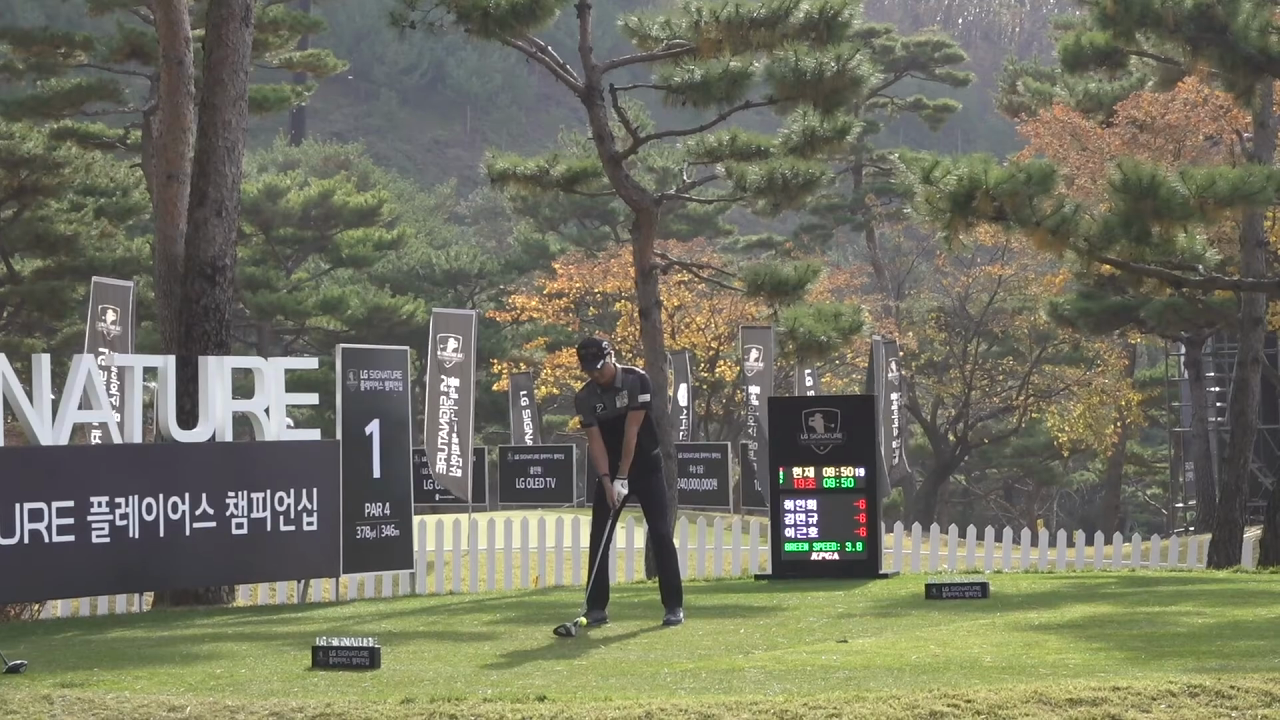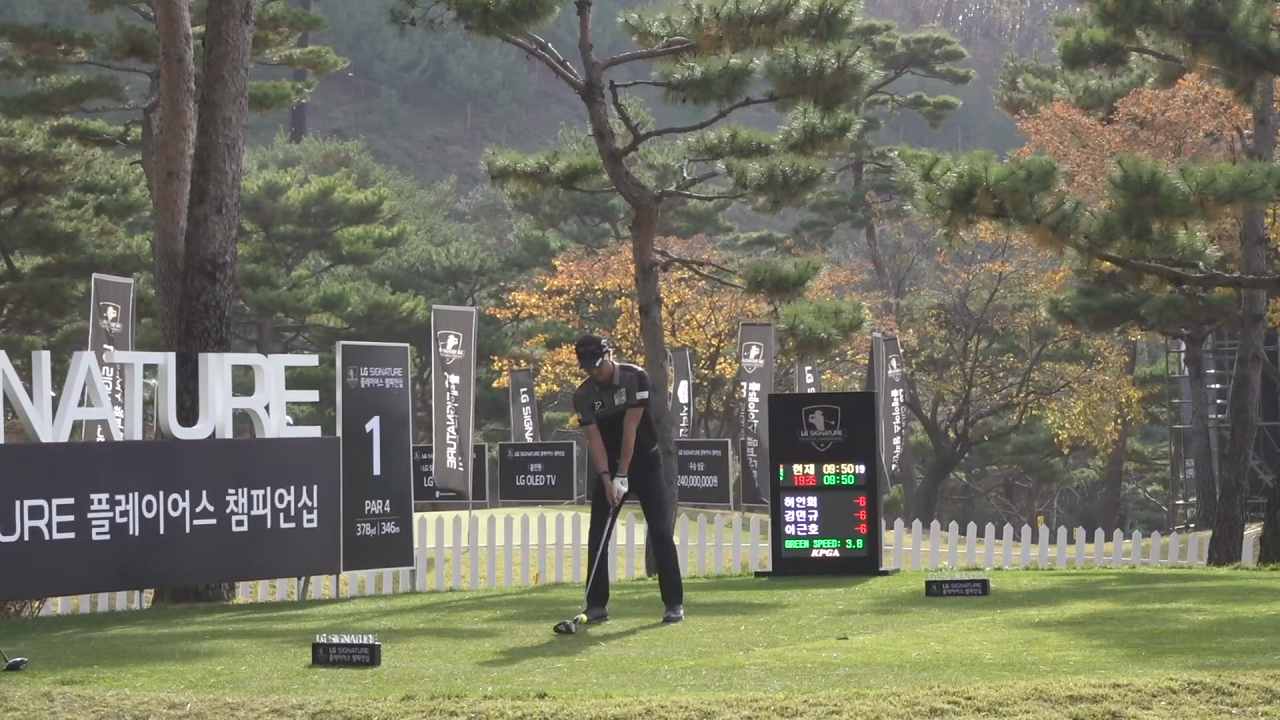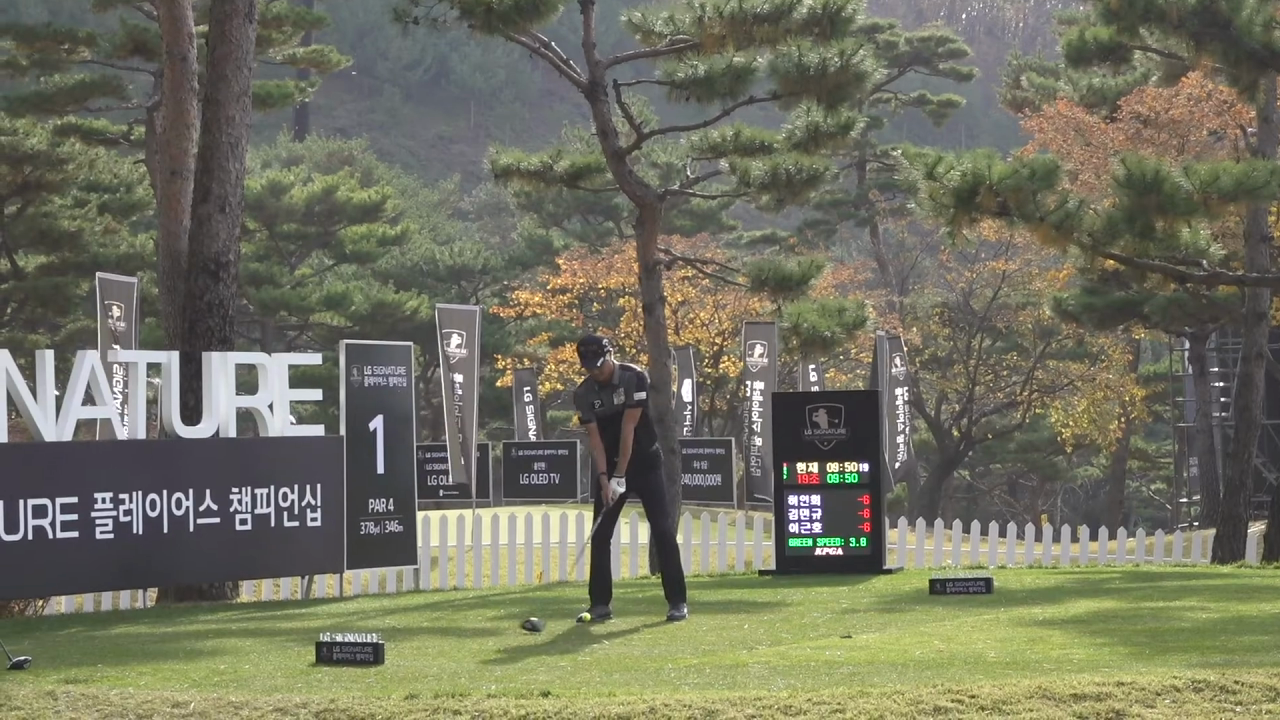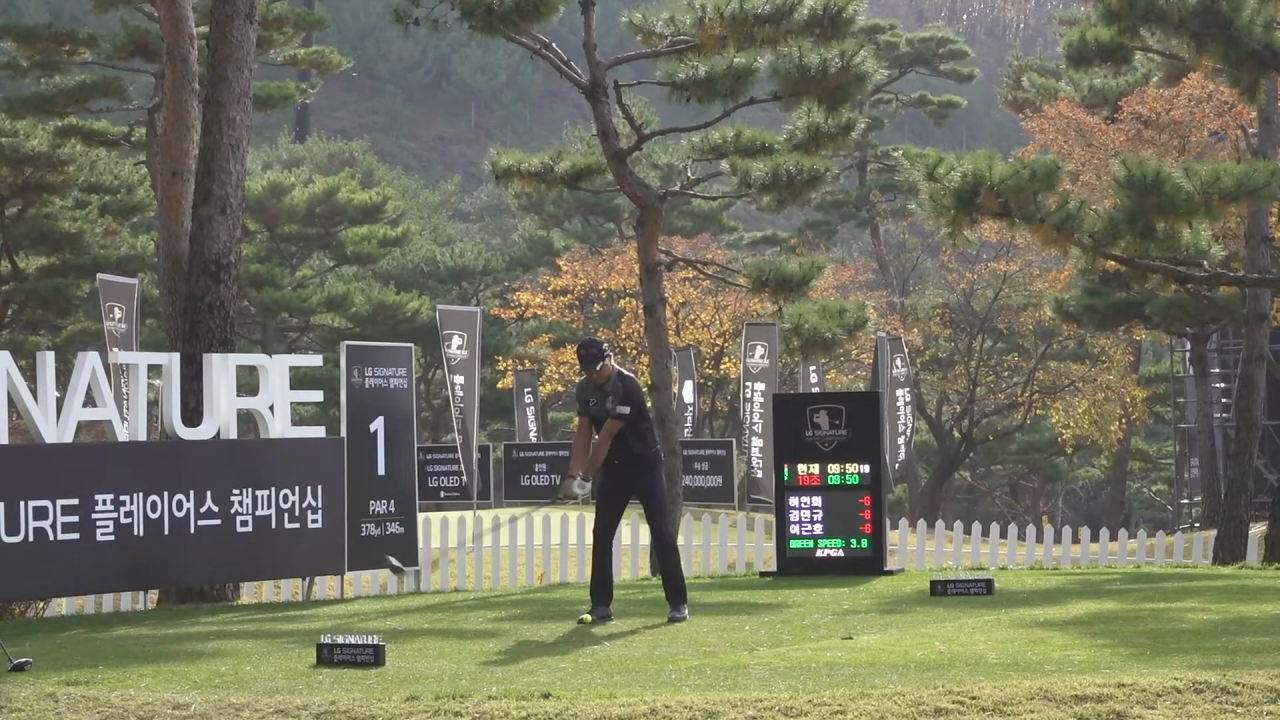
dt=0.2s
person 1, frame 1
left shoulder: (637, 380)
right shoulder: (585, 397)
left elbow: (631, 431)
right elbow: (595, 441)
left wrist: (623, 476)
right wrist: (607, 481)
left hip: (646, 466)
right hip: (609, 470)
left knee: (661, 535)
right knee: (598, 538)
left ankle: (673, 605)
right ankle: (597, 608)
person 1, frame 2
left shoulder: (635, 377)
right shoulder: (583, 395)
left elbow: (630, 428)
right elbow: (594, 439)
left wrist: (623, 474)
right wrist: (606, 478)
left hip: (645, 463)
right hip: (609, 467)
left knee: (660, 532)
right knee: (597, 535)
left ankle: (673, 603)
right ankle: (597, 605)
person 1, frame 3
left shoulder: (634, 378)
right shoulder: (583, 393)
left elbow: (628, 429)
right elbow: (594, 438)
left wrist: (620, 475)
right wrist: (604, 479)
left hip: (645, 462)
right hip: (609, 465)
left knee: (663, 531)
right knee: (600, 534)
left ankle: (677, 601)
right ankle: (600, 603)
person 1, frame 4
left shoulder: (627, 387)
right shoulder: (585, 388)
left elbow: (605, 437)
right elbow: (583, 434)
left wrist: (584, 477)
right wrist: (573, 475)
left hip: (645, 464)
right hip: (614, 467)
left knee: (662, 532)
right knee: (602, 535)
left ankle: (678, 602)
right ankle: (601, 604)
